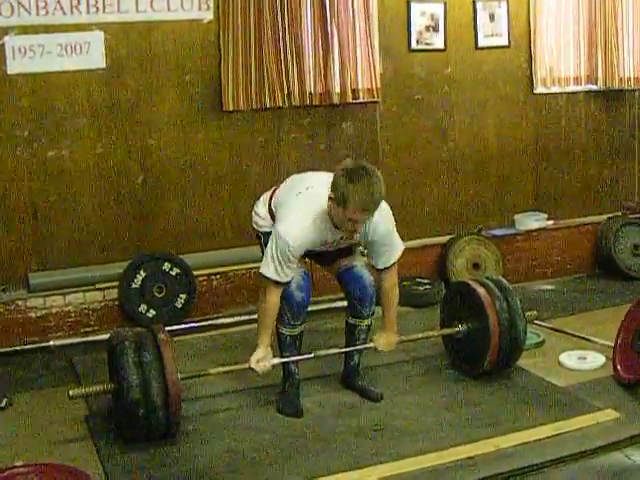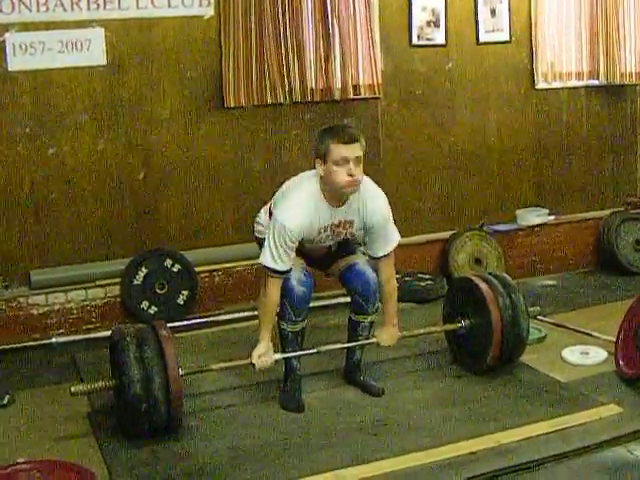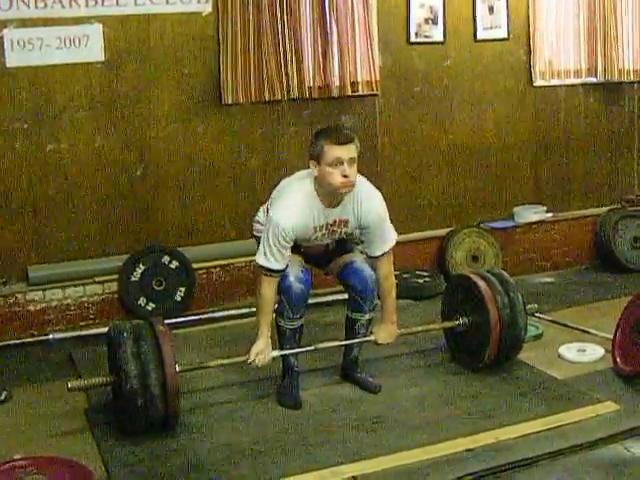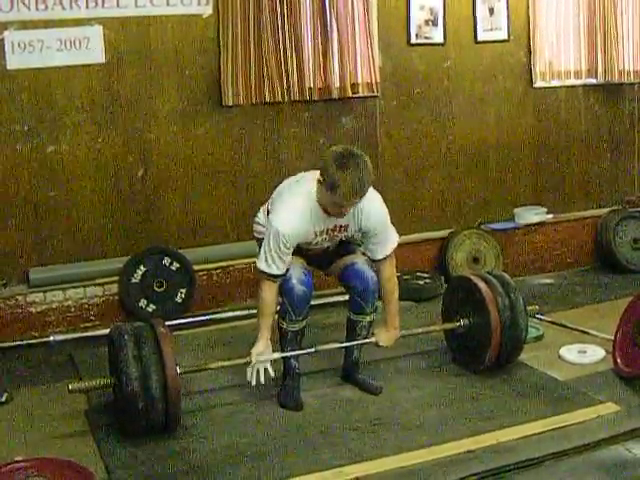
dt=0.4s
person 1, frame 1
left shoulder: (380, 217)
right shoulder: (295, 227)
left elbow: (388, 273)
right elbow: (272, 291)
left wrist: (389, 330)
right wrist: (264, 346)
right hip: (273, 224)
left knee: (364, 288)
right knee: (296, 294)
left ankle: (352, 372)
right ankle: (290, 381)
person 1, frame 2
left shoulder: (374, 200)
right shoulder: (293, 211)
left elbow: (385, 264)
right elbow: (272, 282)
left wrist: (390, 323)
right wrist: (264, 340)
left hip: (336, 242)
right hip: (278, 239)
left knee: (367, 284)
right knee: (298, 289)
left ankle: (354, 367)
right ankle: (292, 375)
person 1, frame 3
left shoulder: (369, 199)
right shoulder: (288, 210)
left elbow: (383, 262)
right elbow: (268, 279)
left wrist: (389, 321)
right wrist: (263, 337)
left hip: (334, 241)
right hip: (285, 243)
left knee: (365, 280)
right knee: (295, 286)
left ankle: (351, 364)
right ankle: (290, 372)
person 1, frame 4
left shoulder: (372, 205)
right shoulder: (288, 217)
left elbow: (386, 265)
right elbow: (269, 282)
left wrist: (391, 325)
right wrist: (263, 340)
left hip: (335, 242)
right hip: (287, 243)
left knee: (366, 281)
right knee: (297, 287)
left ankle: (352, 366)
right ankle: (291, 375)
